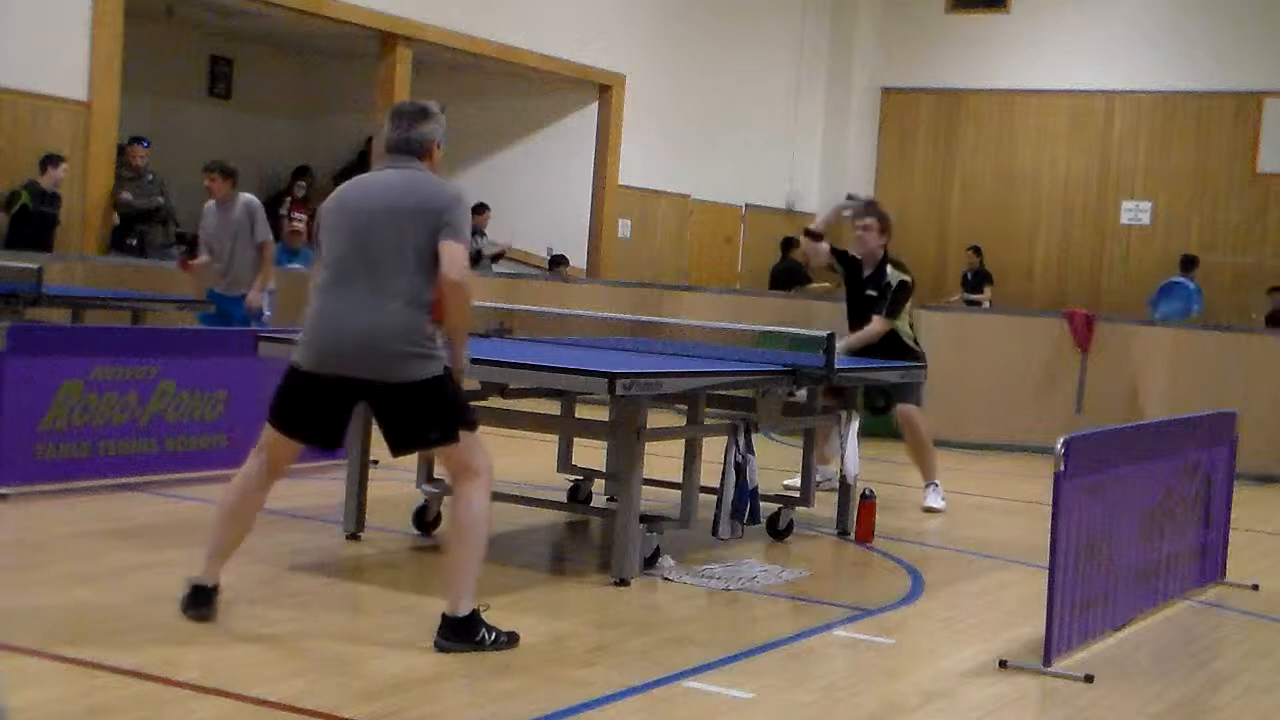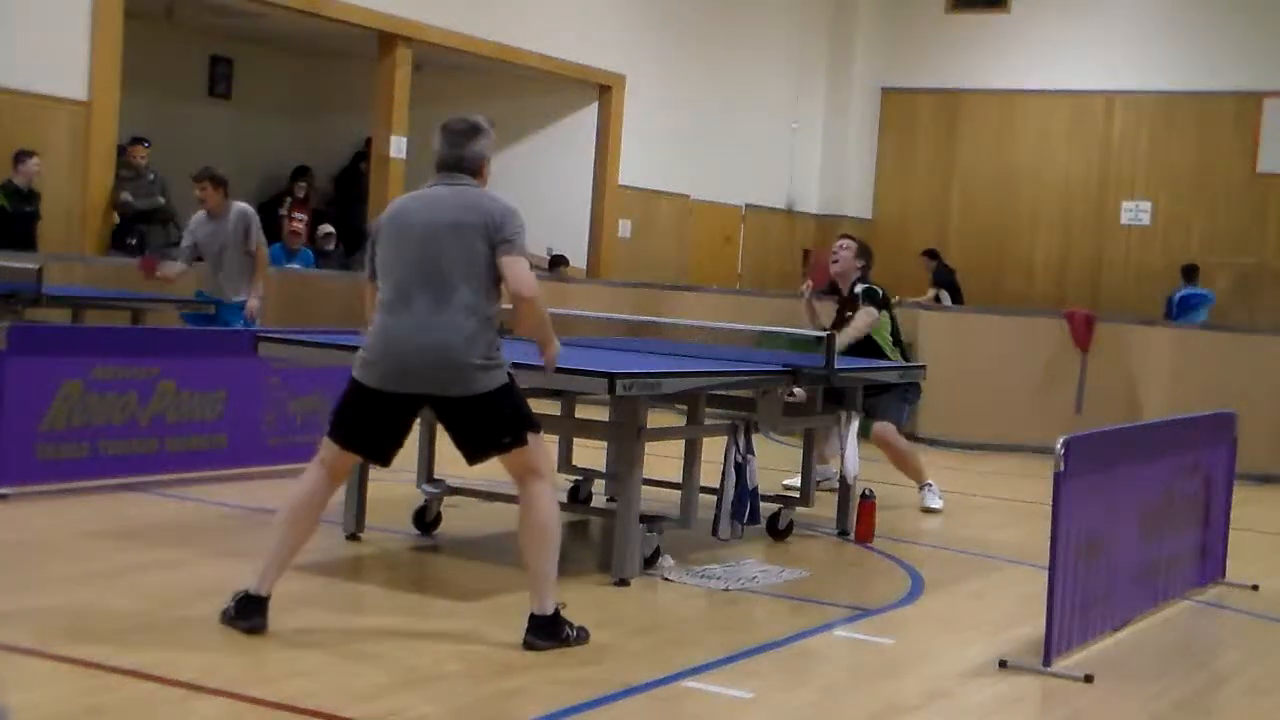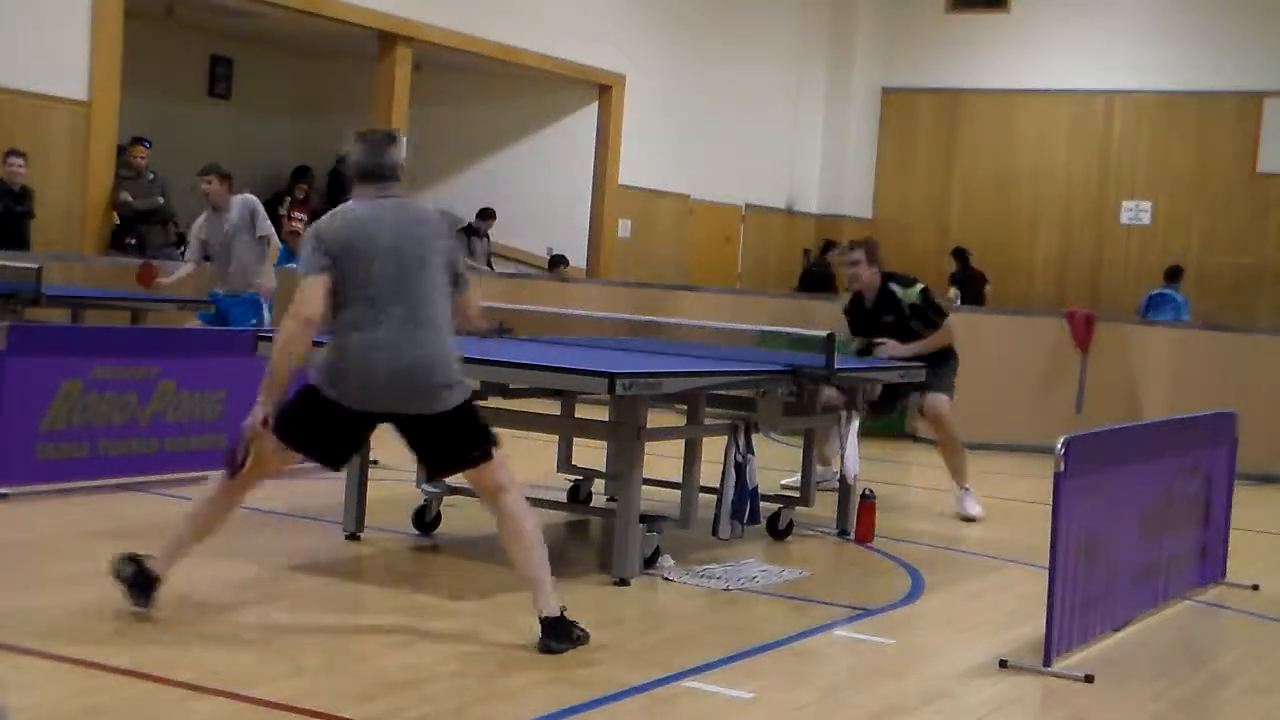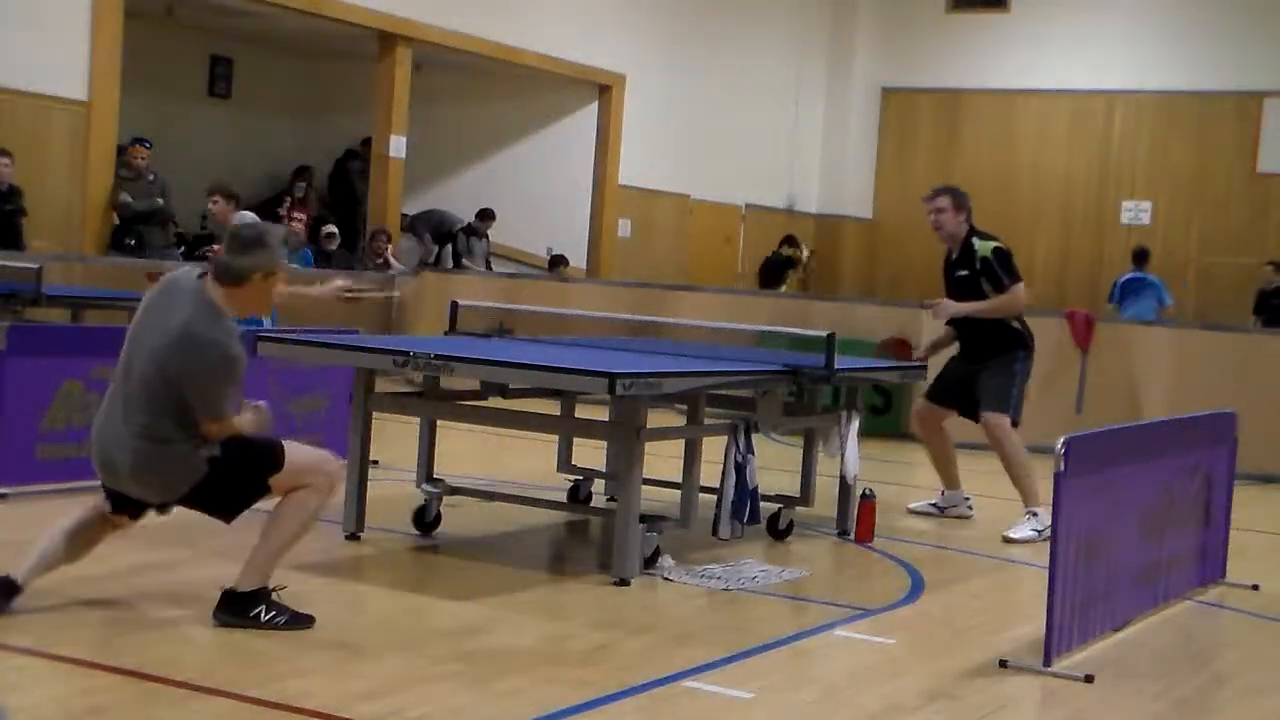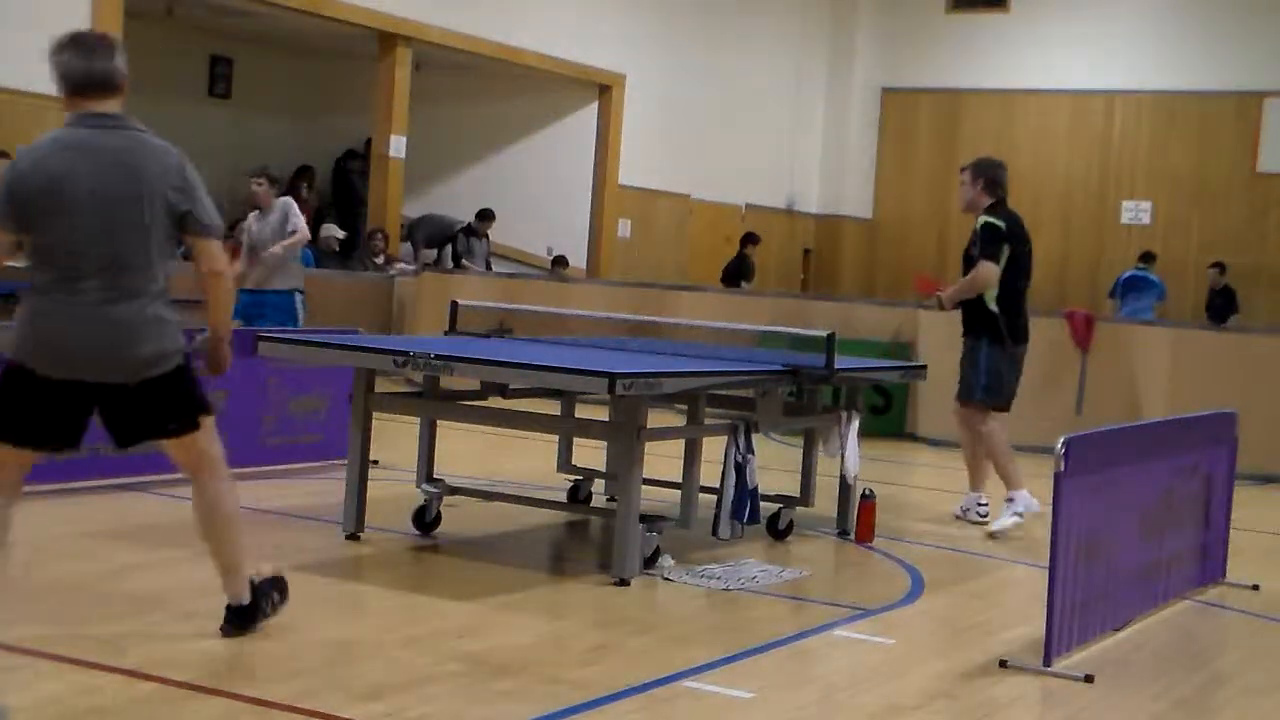
dt=0.7s
person 1, frame 1
left shoulder: (340, 195)
right shoulder: (444, 197)
right elbow: (454, 277)
right wrist: (457, 348)
left hip: (323, 346)
right hip: (404, 354)
left knee: (265, 460)
right knee: (473, 472)
left ankle: (204, 587)
right ankle: (459, 620)
person 1, frame 2
left shoulder: (393, 213)
right shoulder: (497, 212)
right elbow: (523, 290)
right wrist: (546, 342)
left hip: (385, 361)
right hip: (467, 365)
left knee: (325, 470)
right knee: (537, 475)
left ankle: (255, 597)
right ankle: (545, 618)
person 1, frame 3
left shoulder: (328, 228)
right shoulder: (436, 226)
left elbow: (305, 315)
right elbow: (469, 315)
left wrist: (266, 400)
left hip: (350, 379)
right hip: (433, 382)
left knee: (252, 464)
right knee: (503, 490)
left ankle: (151, 575)
right ankle: (552, 620)
person 1, frame 4
left shoulder: (178, 281)
right shoulder: (219, 346)
left elbow: (229, 303)
right elbow: (217, 430)
right wrist: (248, 419)
left hip: (114, 453)
right hip: (169, 466)
left knee: (107, 514)
right knee: (324, 472)
right ankle: (245, 596)
person 1, frame 5
right shoulder: (169, 164)
right elbow: (216, 269)
right wrist: (219, 339)
right hip: (145, 348)
right knee: (207, 467)
right ankle: (243, 600)
person 2, frame 1
left shoulder: (897, 279)
right shoulder: (851, 263)
left elbow: (878, 328)
right elbow: (811, 244)
left wrist: (844, 344)
right wrist: (837, 209)
left hip: (901, 362)
right hip: (861, 359)
left knee: (907, 414)
left ankle: (933, 486)
right ankle: (825, 472)
person 2, frame 2
left shoulder: (866, 291)
right shoulder: (843, 301)
left elbow: (868, 318)
left wrist: (839, 342)
right wrist: (809, 304)
left hip: (894, 385)
left knee: (882, 432)
left ankle: (927, 486)
right ankle: (825, 471)
person 2, frame 3
left shoulder: (908, 291)
right shoulder: (854, 306)
left elbow: (948, 333)
right elbow: (863, 348)
left wrist: (905, 350)
left hip: (932, 361)
left knee: (937, 410)
right knee: (832, 402)
left ankle: (964, 492)
right ankle: (826, 471)
person 2, frame 4
left shoulder: (988, 251)
right shoulder: (951, 260)
left elbow: (1020, 299)
left wrist: (964, 309)
right wrist: (931, 348)
left hip: (1008, 353)
right hip: (971, 355)
left knee: (996, 424)
right knee: (925, 415)
left ankle: (1038, 514)
right ankle: (954, 497)
person 2, frame 5
left shoulder: (990, 223)
right shoulder: (1006, 222)
left elbow: (985, 278)
left wrist: (951, 294)
right wrist: (958, 299)
left hip: (991, 335)
right hip: (999, 334)
left knee: (979, 414)
right knee: (968, 413)
left ankle: (1019, 497)
right ankle: (976, 500)
